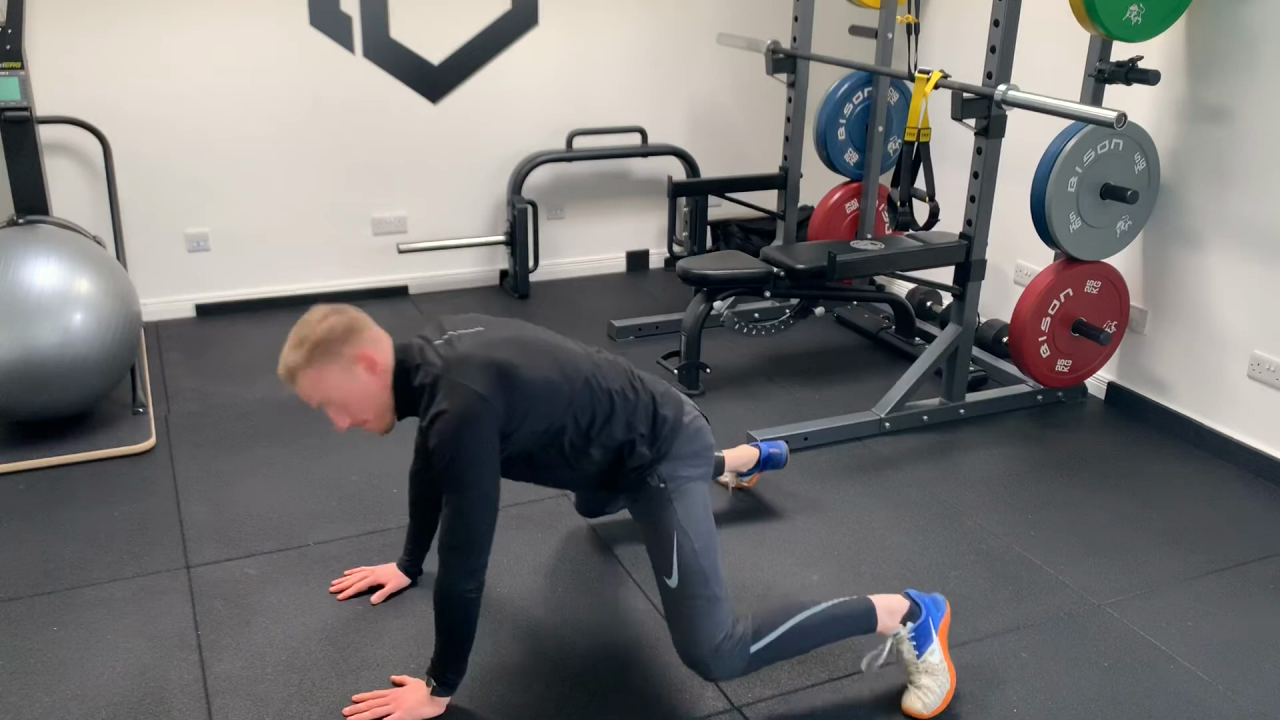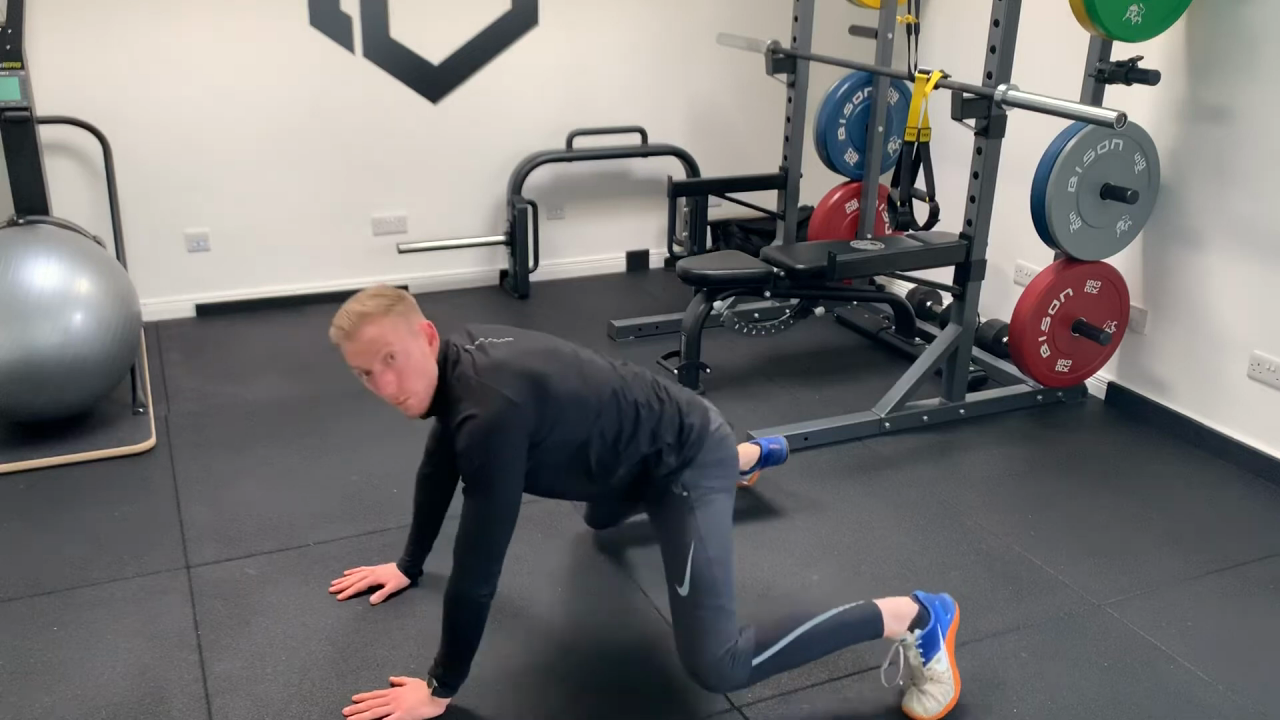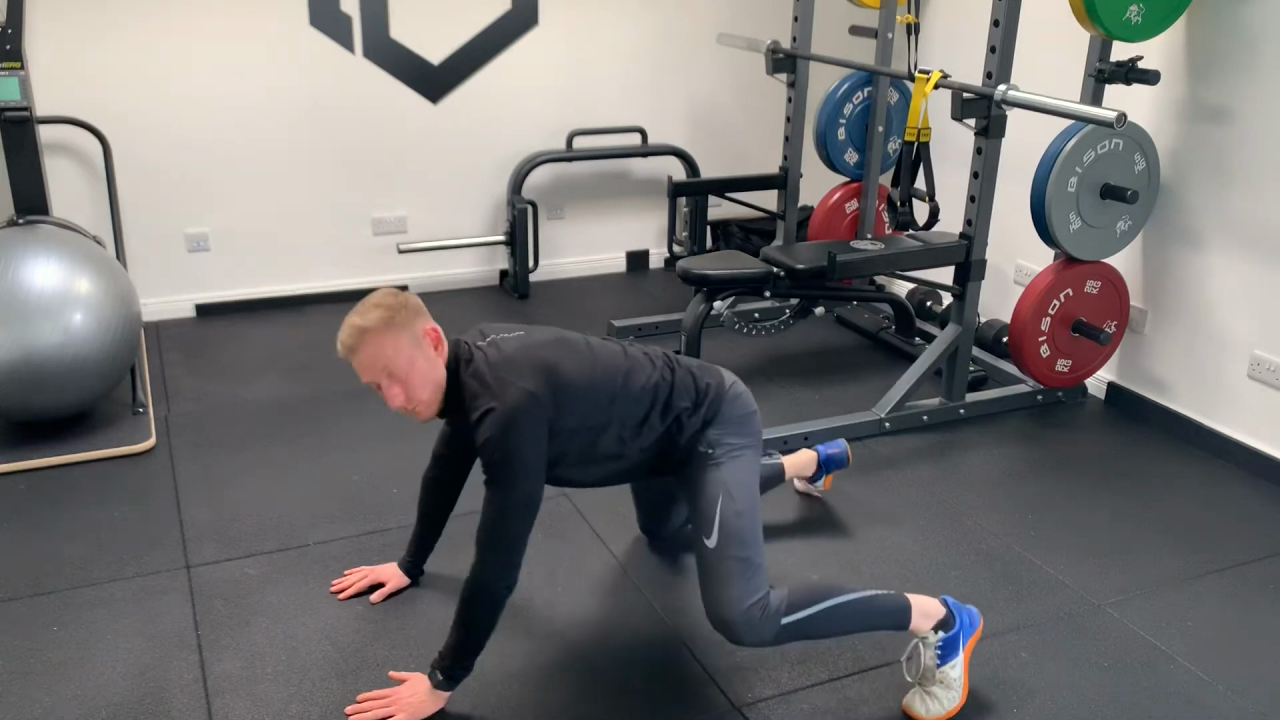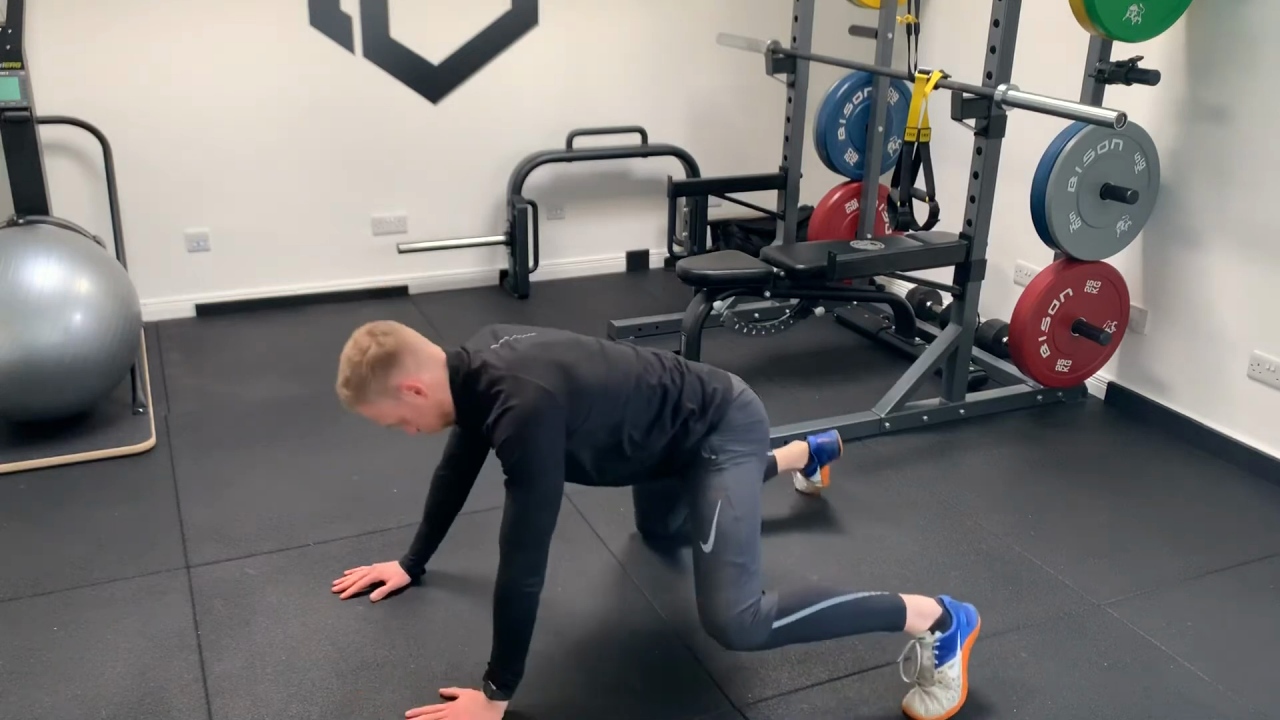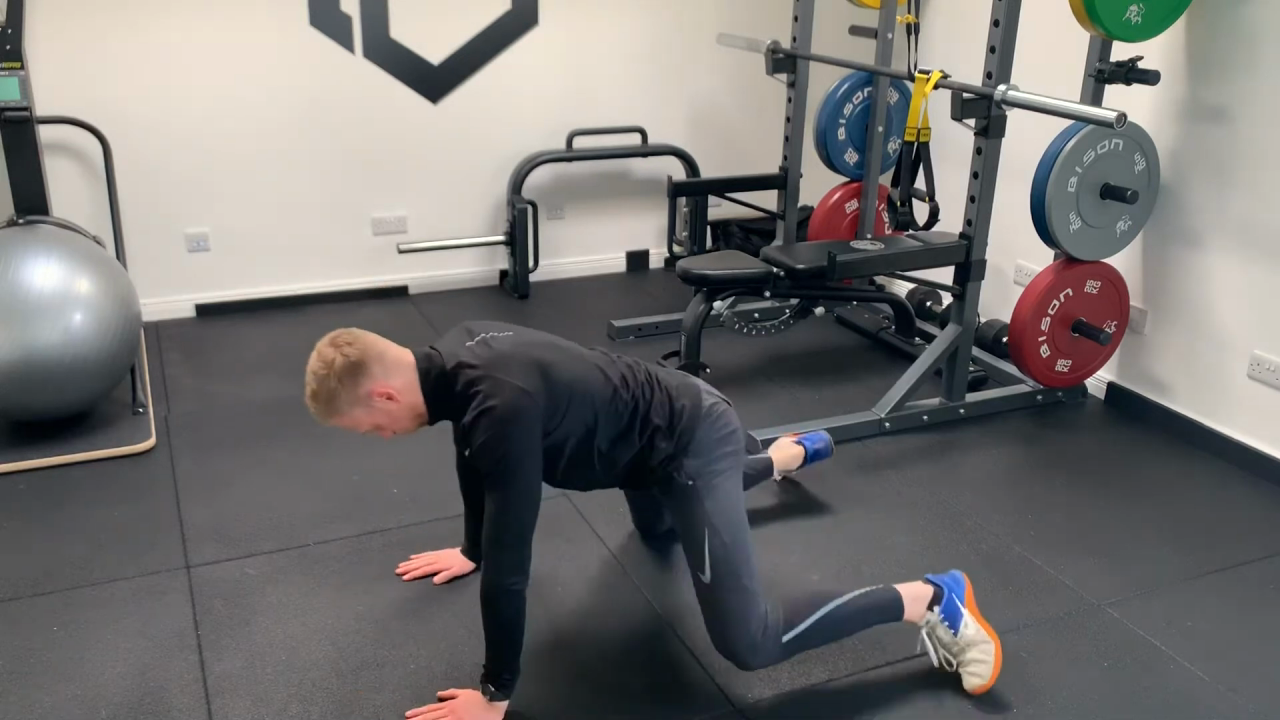
dt=0.3s
person 1, frame 1
left shoulder: (459, 403)
right shoulder: (429, 354)
left elbow: (466, 558)
right elbow: (429, 468)
right wrist: (407, 564)
left hip: (662, 449)
right hip: (627, 436)
left knee: (714, 653)
right knee: (595, 506)
left ankle: (906, 614)
right ankle: (744, 460)
person 1, frame 2
left shoulder: (491, 410)
right shoulder: (461, 360)
left elbow: (478, 565)
right elbow: (438, 468)
right wrist: (407, 565)
left hip: (689, 459)
right hip: (648, 440)
left knee: (720, 665)
right knee: (600, 518)
left ankle: (915, 618)
right ankle: (753, 454)
person 1, frame 3
left shoulder: (508, 402)
right shoulder: (468, 361)
left elbow: (498, 560)
right elbow: (446, 469)
right wrist: (408, 566)
left hip: (713, 421)
right hip: (667, 416)
left knee: (742, 615)
right knee: (664, 531)
left ankle: (939, 619)
right ankle: (811, 462)
person 1, frame 4
left shoulder: (526, 405)
right shoulder: (474, 365)
left elbow: (524, 561)
right elbow: (458, 464)
right wrist: (410, 563)
left hip: (722, 424)
right hip: (673, 423)
left knee: (736, 620)
right knee: (659, 529)
left ankle: (935, 620)
right ankle: (805, 452)
person 1, frame 5
left shoulder: (501, 404)
right shoulder: (451, 359)
left elbow: (510, 561)
right elbow: (472, 457)
right wrist: (469, 549)
left hip: (693, 436)
right hip: (655, 429)
left knee: (751, 641)
right knee: (658, 529)
left ankle: (933, 598)
right ankle: (792, 452)
